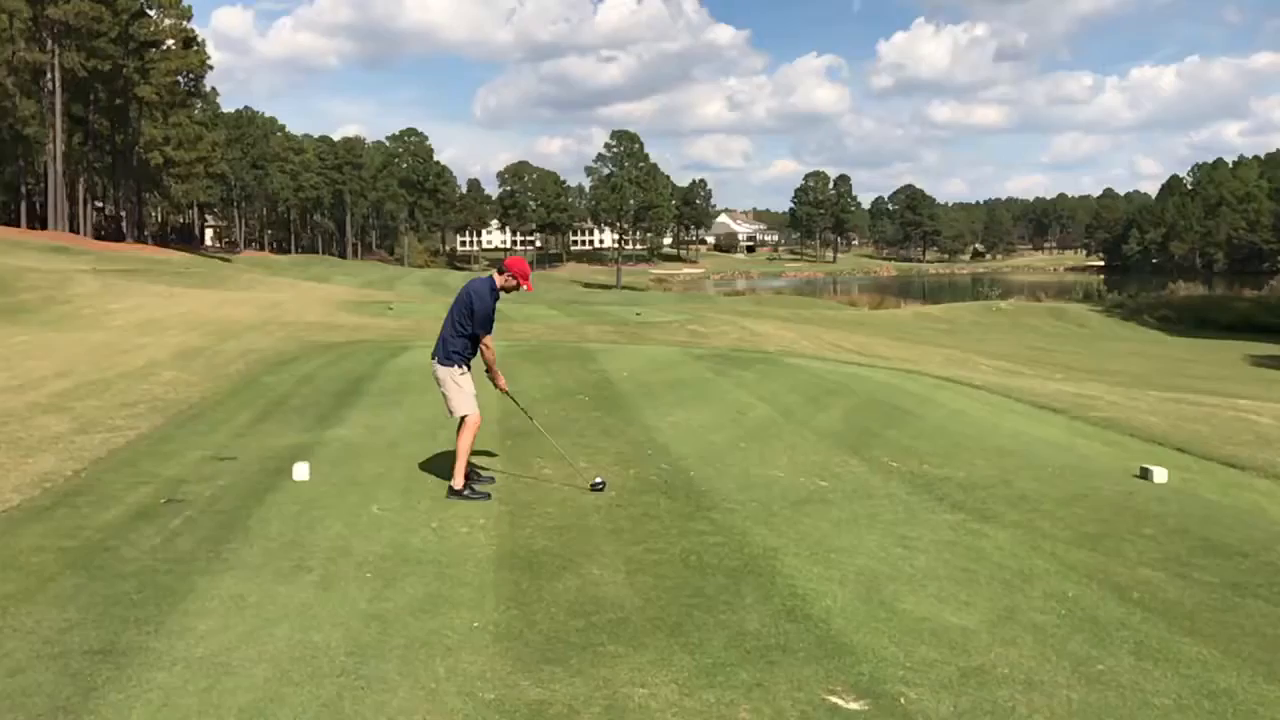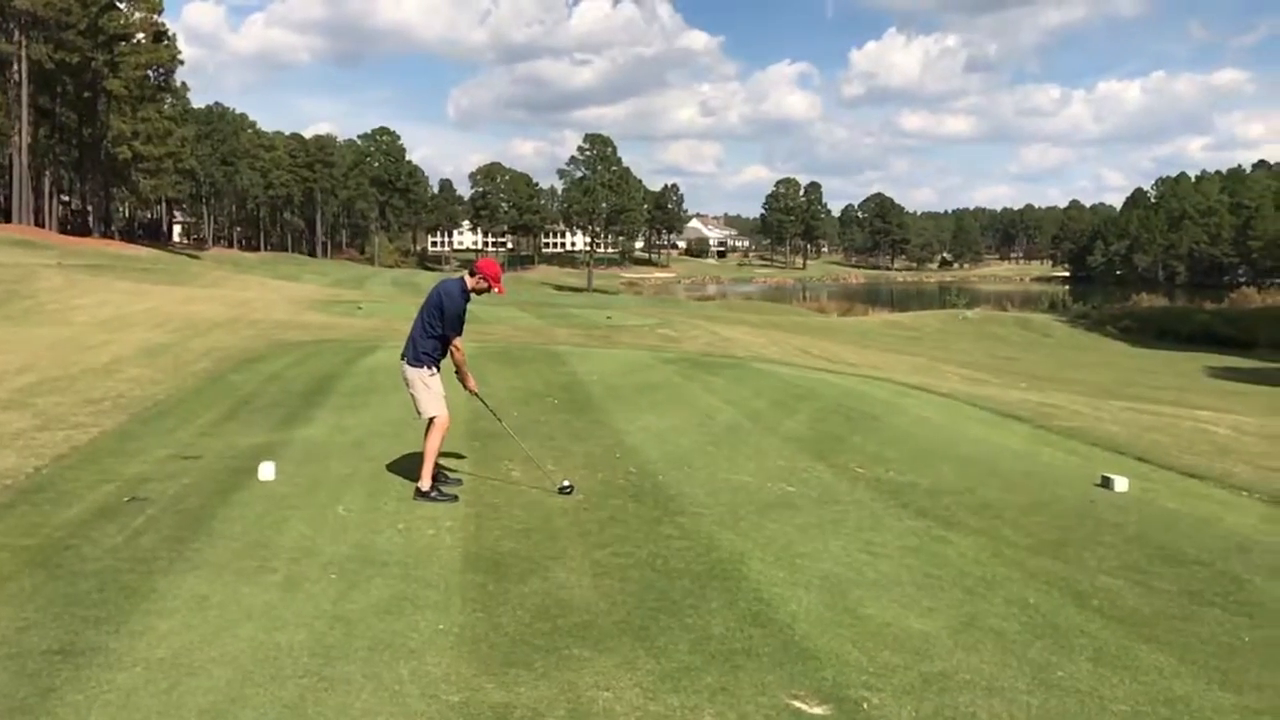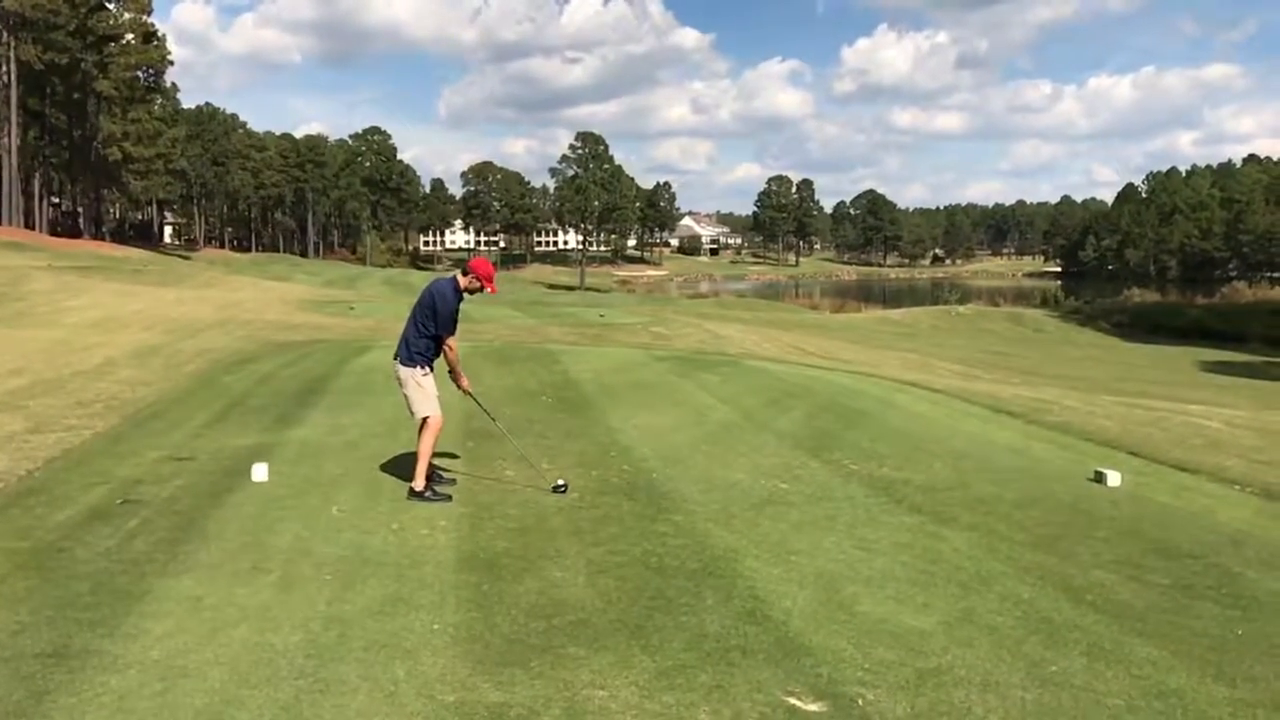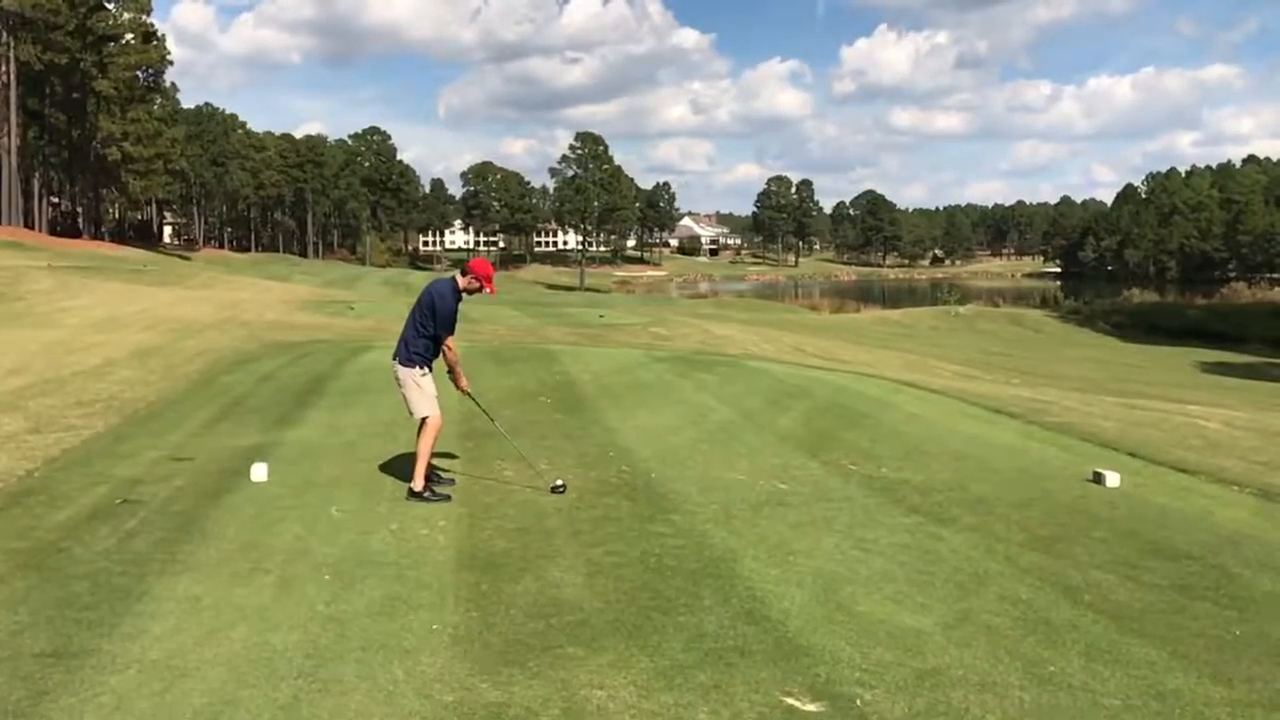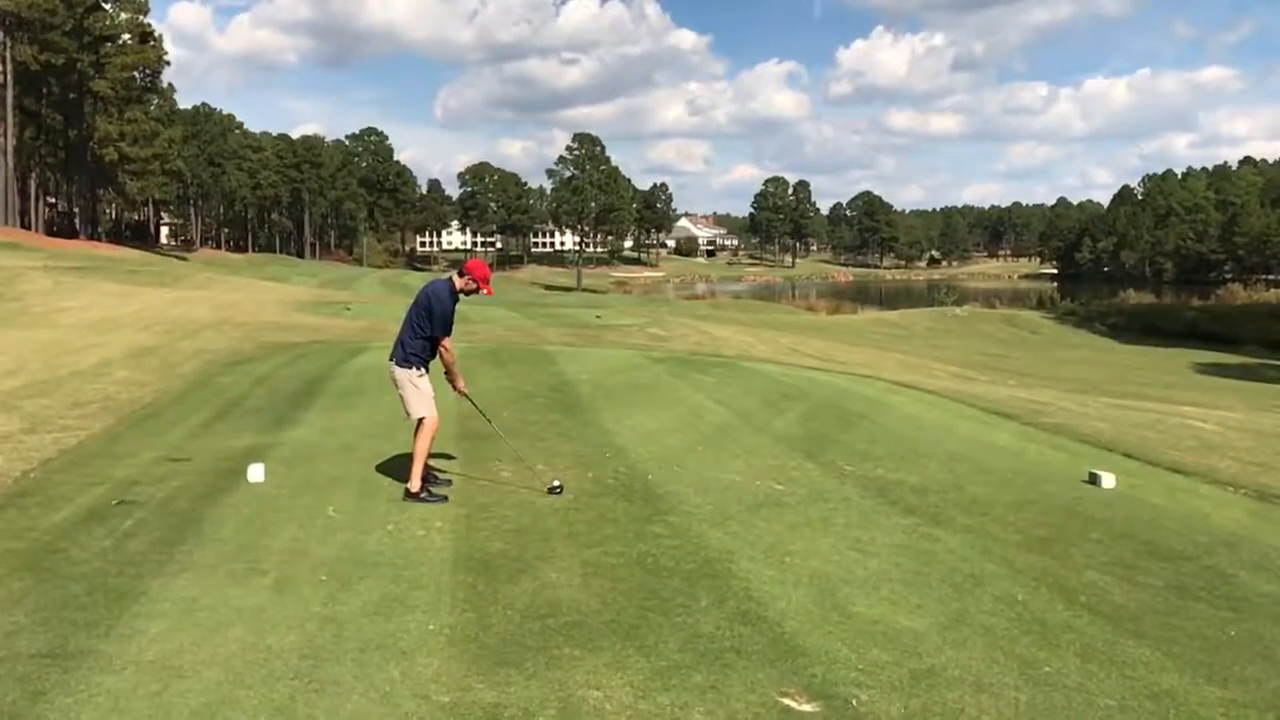
dt=0.5s
person 1, frame 1
left shoulder: (481, 286)
right shoulder: (483, 295)
right elbow: (485, 343)
left wrist: (492, 371)
right wrist: (496, 375)
left hip: (454, 360)
right hip: (451, 363)
left knee: (467, 417)
right knee: (472, 419)
left ankle: (464, 470)
right ankle: (458, 484)
person 1, frame 2
left shoulder: (452, 287)
right shoulder: (454, 296)
right elbow: (454, 345)
left wrist: (462, 372)
right wrist: (466, 377)
left hip: (423, 360)
right hip: (421, 364)
left knee: (435, 418)
right knee: (440, 420)
left ankle: (431, 471)
right ankle: (424, 486)
person 1, frame 3
left shoulder: (445, 286)
right shoulder: (447, 296)
right elbow: (448, 344)
left wrist: (454, 372)
right wrist: (459, 376)
left hip: (416, 360)
right hip: (414, 364)
left knee: (429, 418)
right knee: (434, 420)
left ankle: (426, 471)
right ankle: (418, 486)
person 1, frame 4
left shoulder: (444, 287)
right shoulder: (446, 296)
right elbow: (446, 345)
left wrist: (454, 372)
right wrist: (459, 376)
left hip: (415, 361)
right hip: (413, 364)
left knee: (428, 419)
right knee: (433, 421)
left ankle: (425, 472)
right ankle: (417, 486)
person 1, frame 5
left shoulder: (441, 288)
right shoulder: (443, 297)
right elbow: (444, 346)
left wrist: (451, 373)
right wrist: (456, 378)
left hip: (411, 362)
right hip: (409, 365)
left knee: (425, 419)
right knee: (430, 421)
left ankle: (421, 472)
right ankle: (414, 487)
